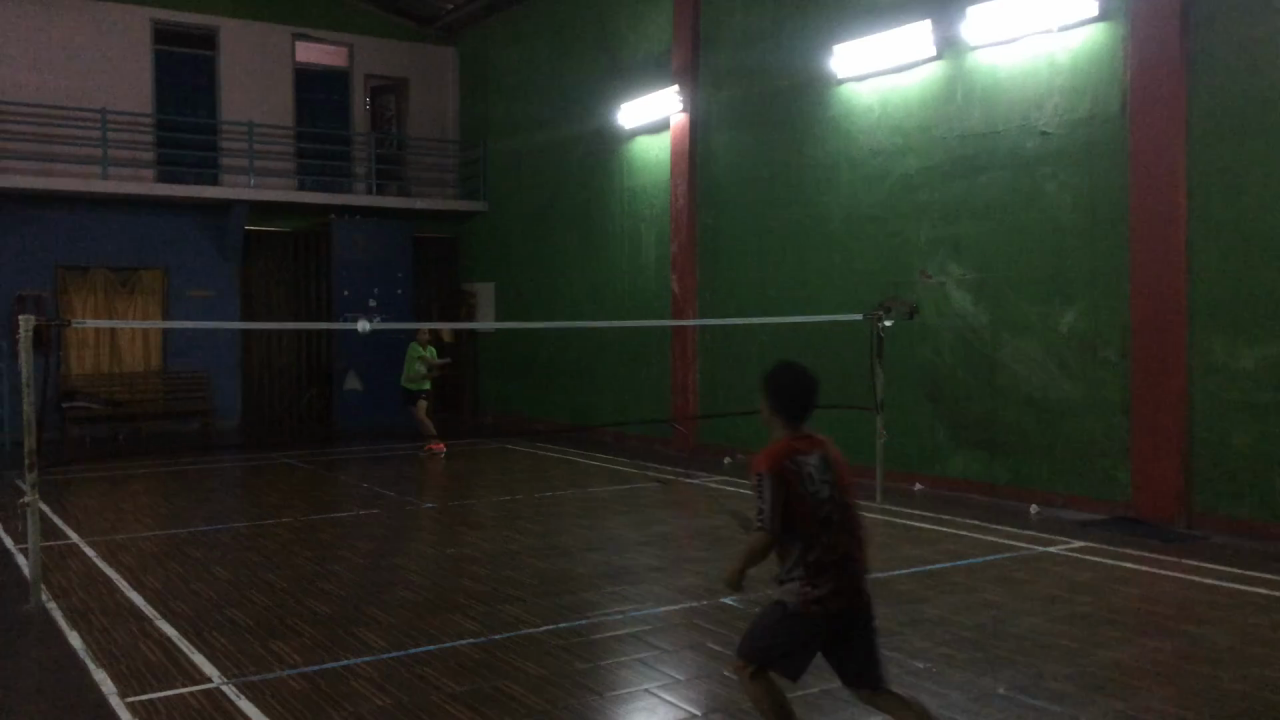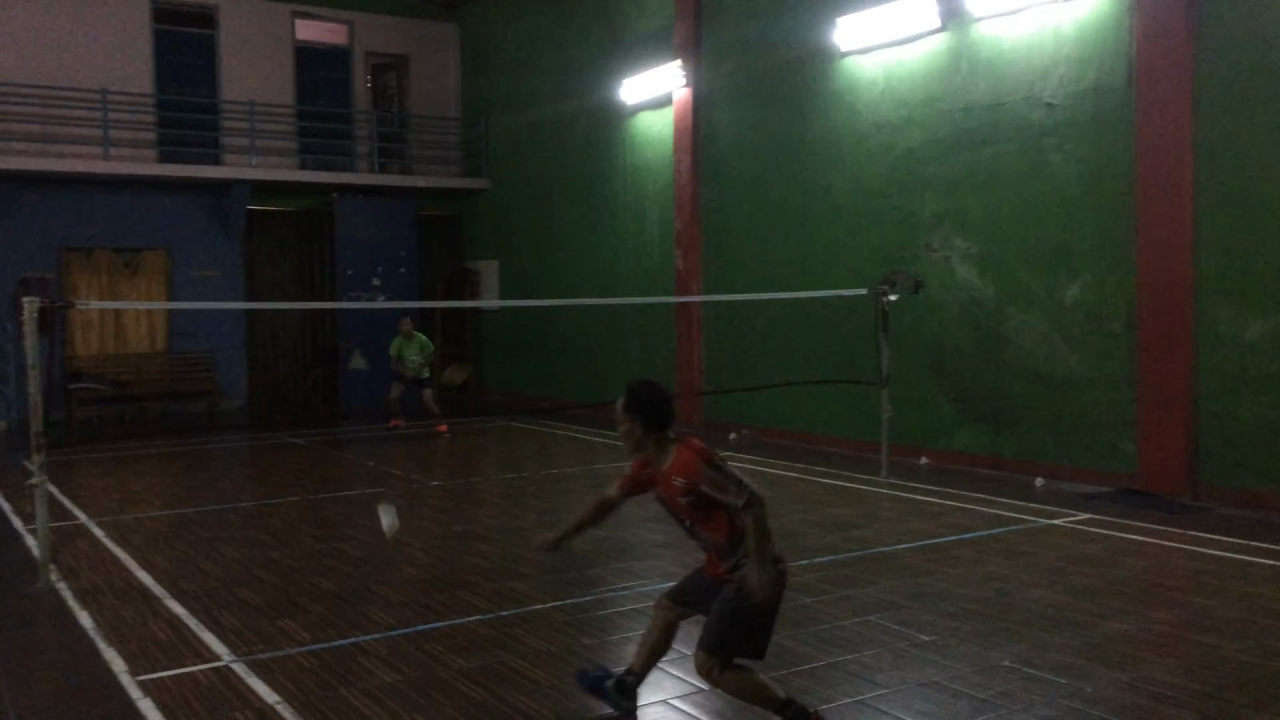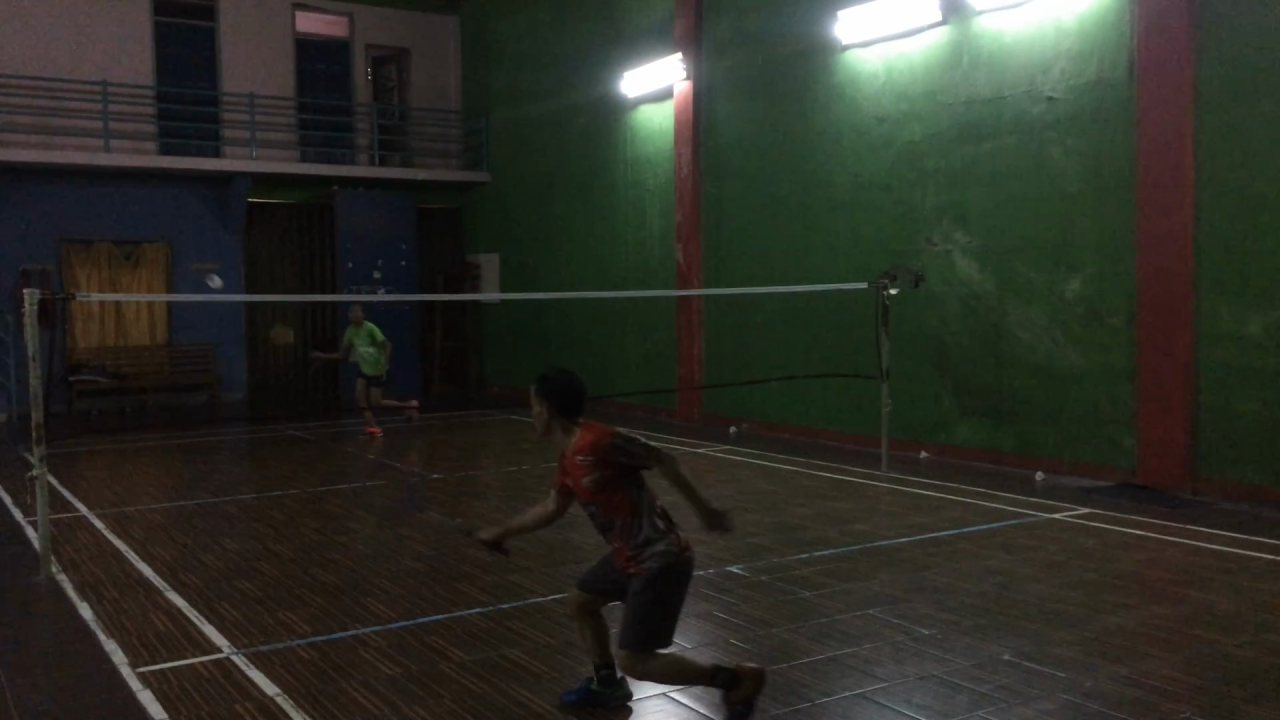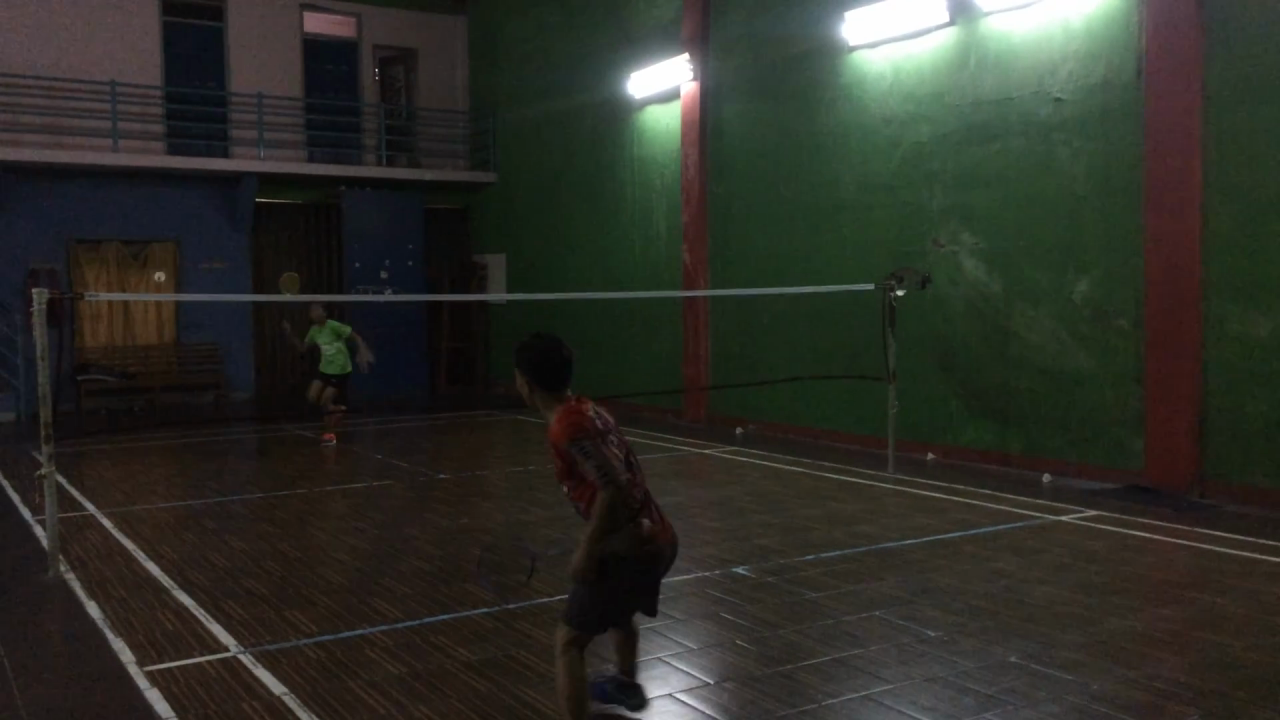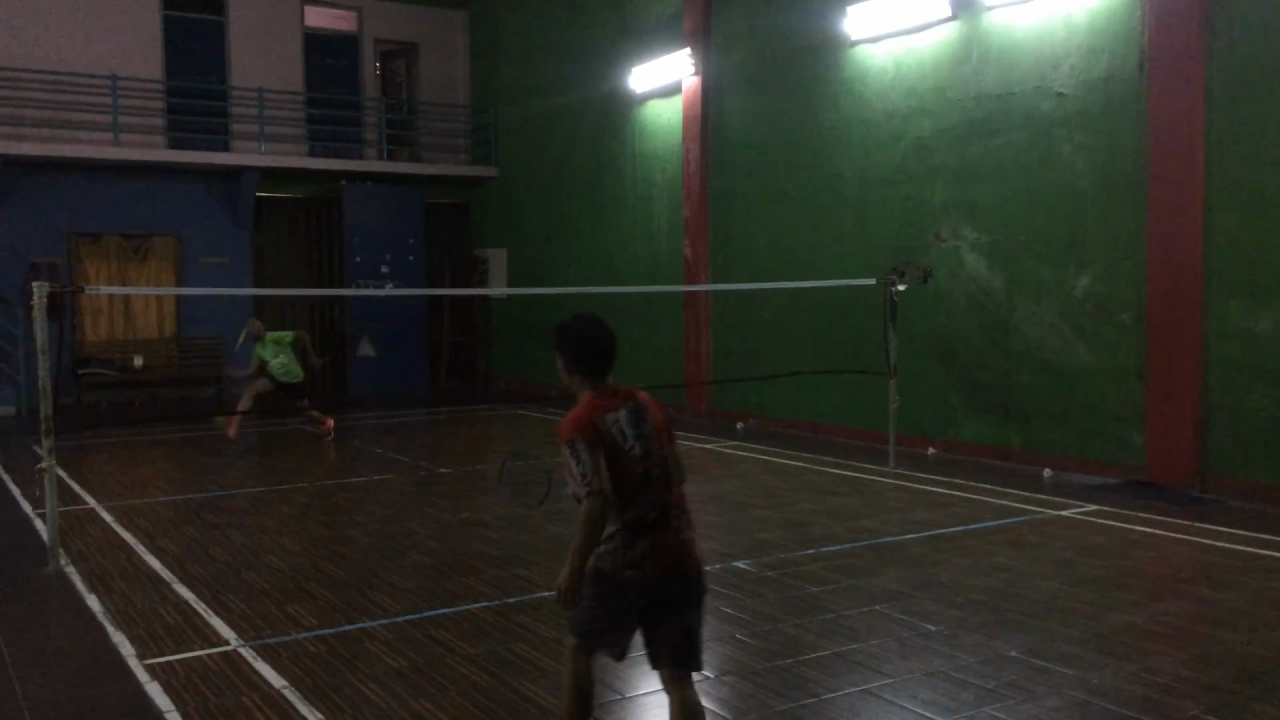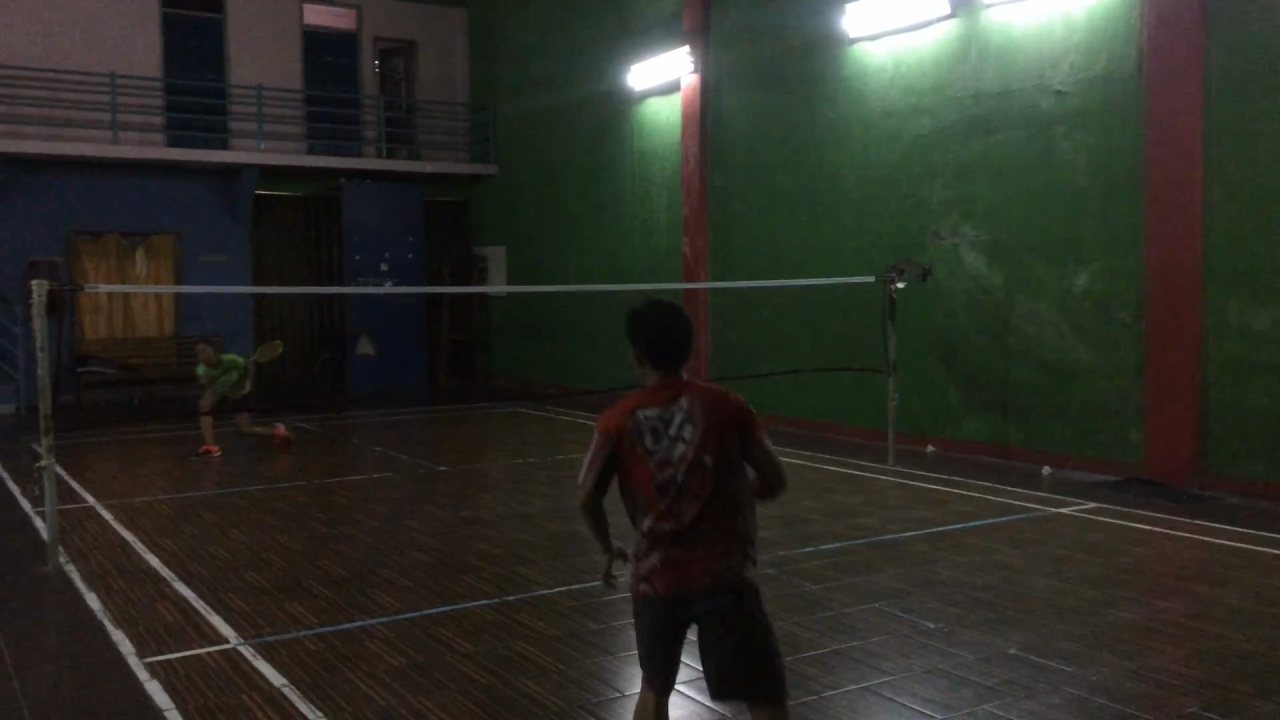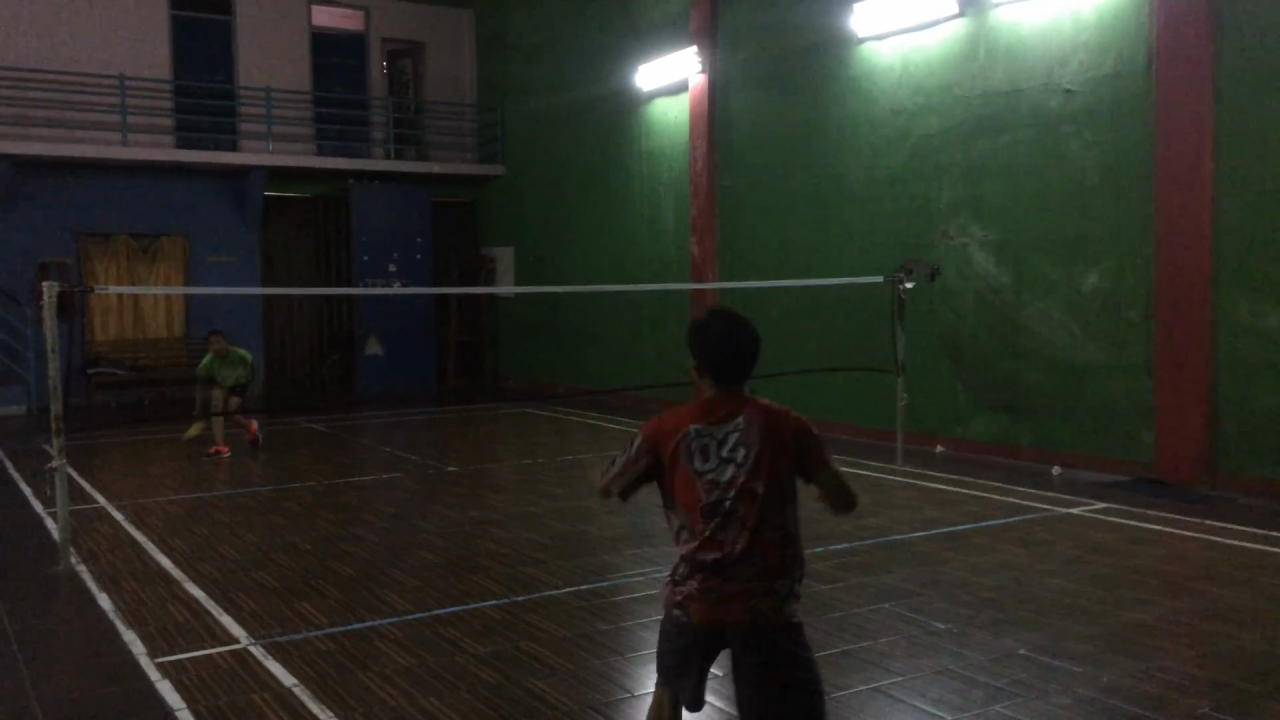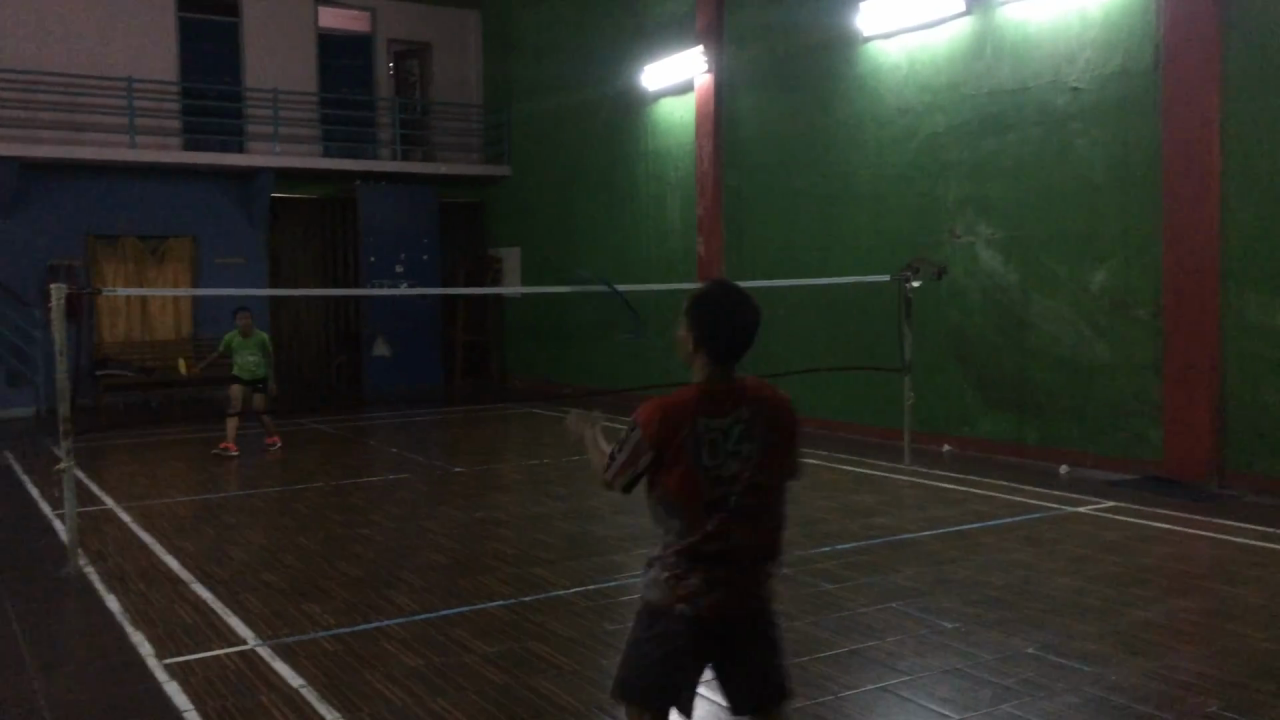
dt=0.3s
person 1, frame 1
left shoulder: (771, 462)
right shoulder: (830, 455)
left elbow: (766, 537)
left wrist: (739, 569)
left hip: (806, 598)
right hip: (850, 594)
left knee: (748, 667)
person 1, frame 2
left shoulder: (693, 461)
right shoulder: (648, 466)
left elbow: (751, 503)
right elbow: (609, 500)
left wrist: (760, 564)
right wrist: (566, 533)
left hip: (750, 573)
right hip: (723, 567)
left knee: (712, 665)
right knee: (665, 611)
right ankle: (624, 689)
person 1, frame 3
left shoulder: (598, 442)
right shoulder: (569, 457)
left elbow: (662, 460)
right elbow: (551, 509)
left wrist: (701, 508)
right wrist: (502, 532)
left hip: (660, 561)
right hip: (629, 556)
left knee: (635, 661)
right knee: (581, 602)
left ankle: (739, 680)
right ankle: (607, 684)
person 1, frame 4
left shoulder: (566, 429)
right shoulder: (588, 412)
left elbow: (612, 486)
left wrist: (587, 549)
left hip: (626, 547)
right hip: (655, 539)
left knee: (568, 643)
right knee: (615, 609)
right ankle: (628, 685)
person 1, frame 5
left shoulder: (579, 424)
right shoulder: (648, 405)
left elbow: (597, 502)
left wrist: (573, 567)
left hip: (624, 563)
right hip: (682, 558)
left knee: (579, 648)
right knee: (676, 673)
person 1, frame 6
left shoulder: (618, 421)
right shoulder: (727, 407)
left elbow: (587, 497)
right elbow: (774, 481)
left wrist: (608, 549)
left hip: (655, 579)
right hip: (723, 576)
left knee: (654, 686)
person 1, frame 7
left shoulder: (666, 430)
right shoulder: (787, 427)
left elbow: (609, 487)
right elbow: (844, 500)
left wrist: (602, 472)
left hip: (691, 598)
right hip: (765, 605)
person 1, frame 8
left shoulder: (662, 416)
right shoulder: (775, 409)
left elbow: (612, 476)
right elbow: (788, 470)
left wrist: (587, 431)
left hip: (679, 595)
right hip: (749, 595)
